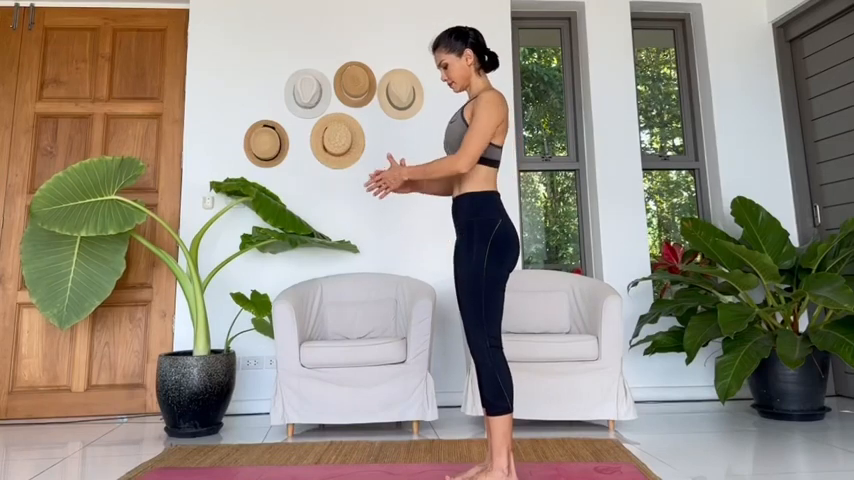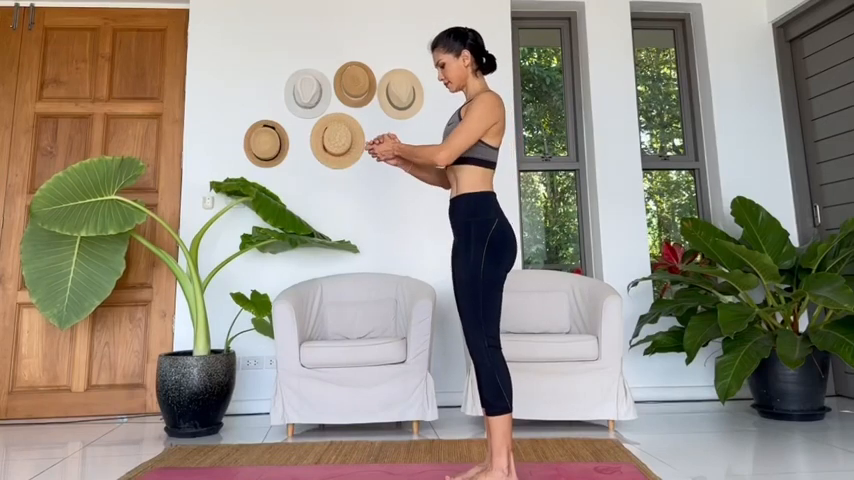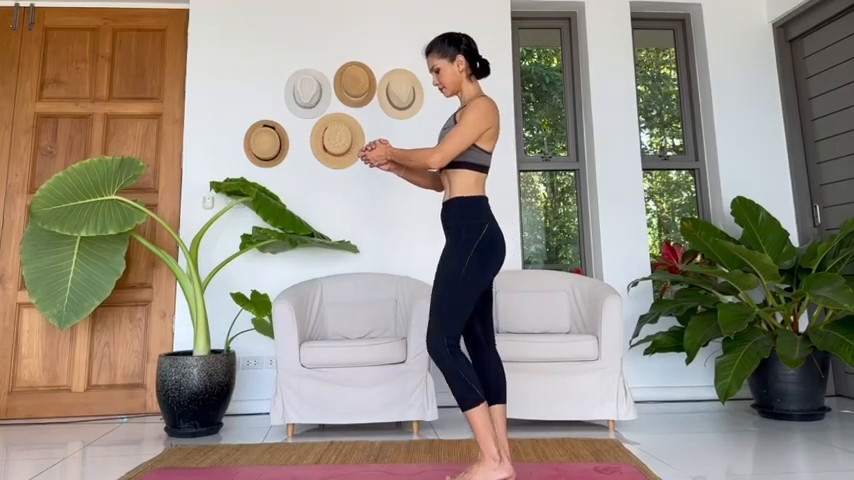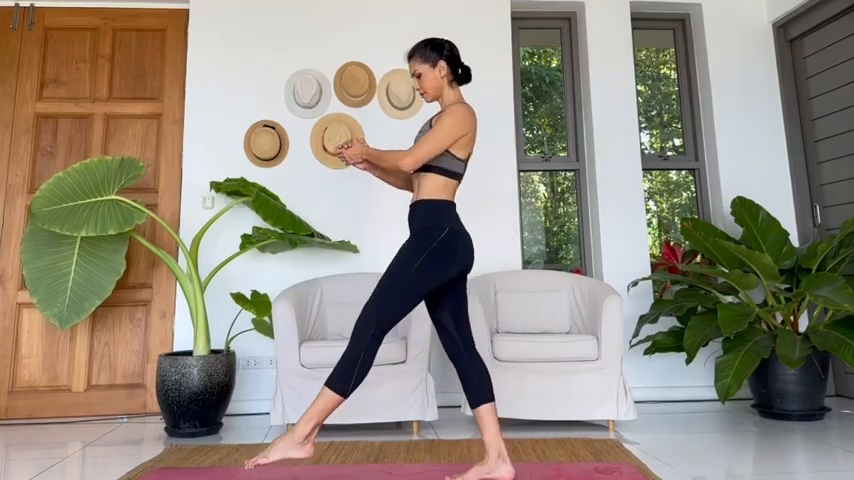
dt=0.5s
person 1, frame 1
left shoulder: (489, 100)
right shoulder: (469, 108)
left elbow: (462, 164)
left wrist: (404, 173)
right wrist: (407, 180)
left hip: (487, 227)
right hip: (473, 229)
left knee: (485, 342)
right knee: (481, 343)
person 1, frame 2
left shoulder: (487, 101)
right shoulder: (468, 108)
left elbow: (442, 156)
right elbow: (445, 176)
left wrist: (399, 148)
right wrist: (399, 158)
left hip: (484, 228)
right hip: (470, 231)
left knee: (483, 343)
right knee: (480, 344)
person 1, frame 3
left shoulder: (482, 106)
right shoulder: (463, 113)
left elbow: (436, 159)
right elbow: (439, 179)
left wrist: (392, 152)
right wrist: (391, 165)
left hip: (473, 232)
right hip: (468, 234)
left knee: (441, 340)
right knee: (479, 343)
person 1, frame 4
left shoulder: (459, 113)
right shoulder: (443, 118)
left elbow: (408, 161)
right elbow: (414, 180)
left wrist: (367, 152)
right wrist: (367, 163)
left hip: (436, 236)
right hip: (443, 240)
left knee: (369, 330)
right knee: (460, 346)
left ankle: (301, 435)
